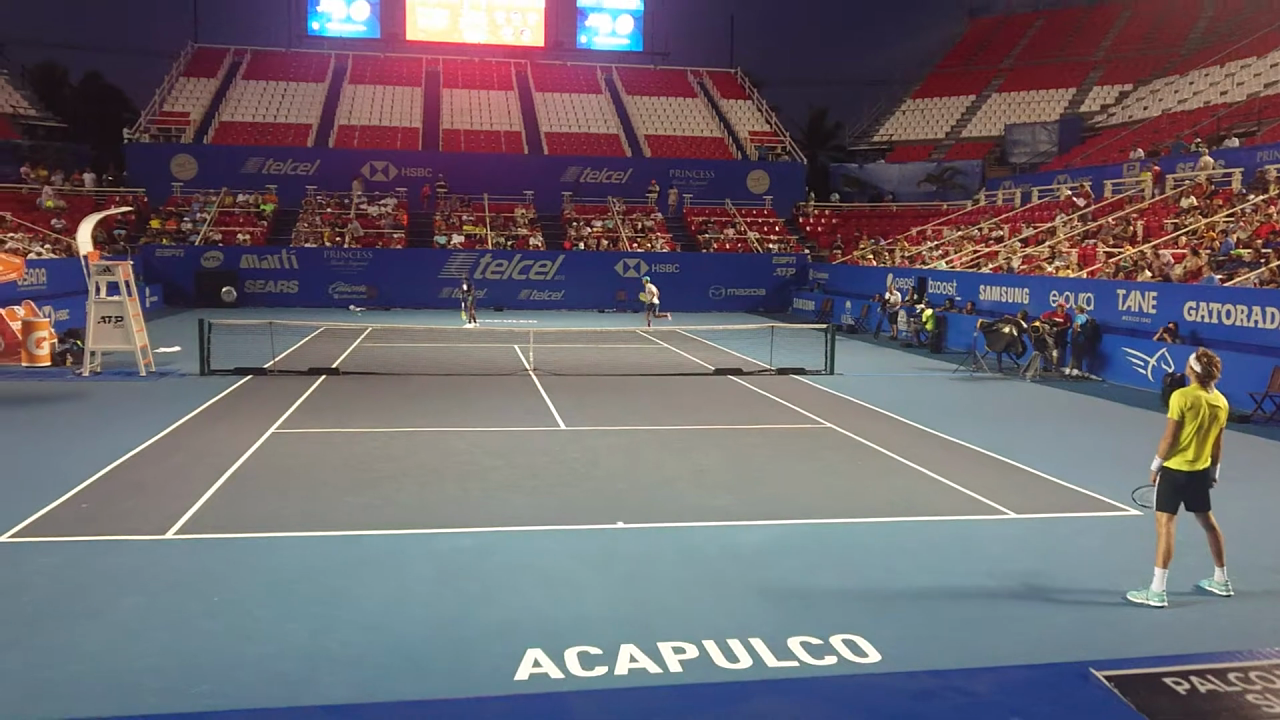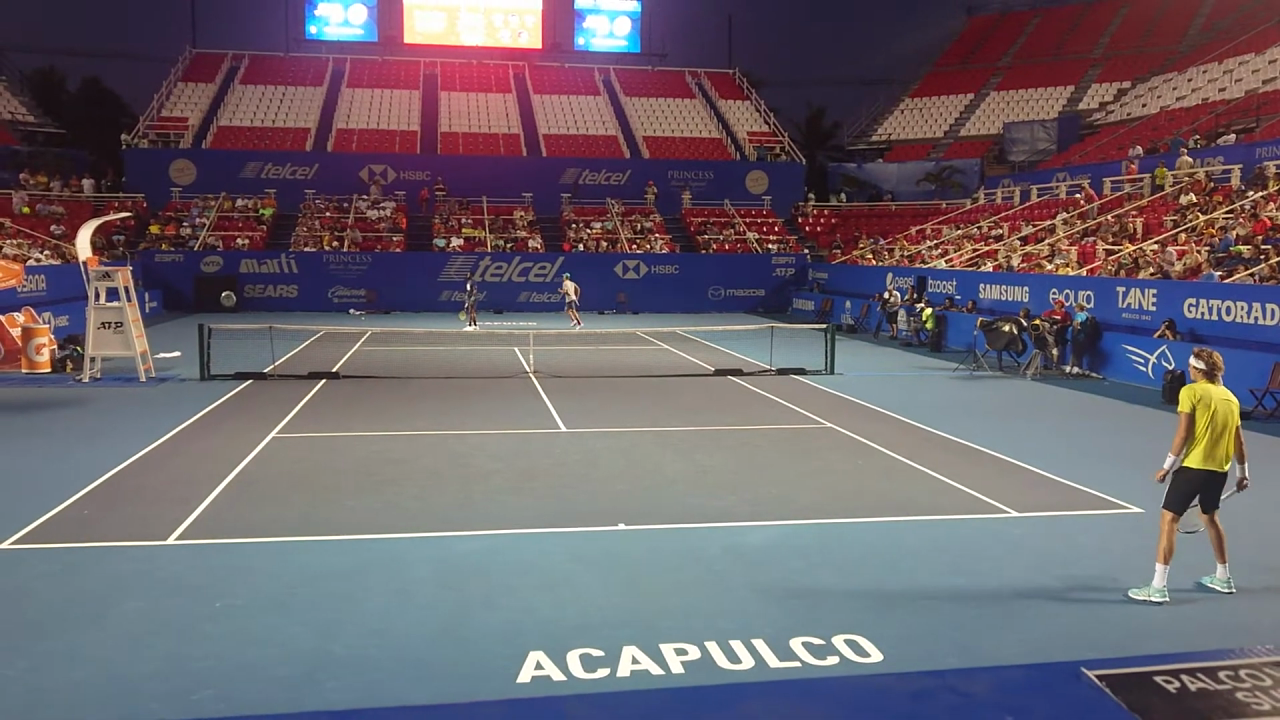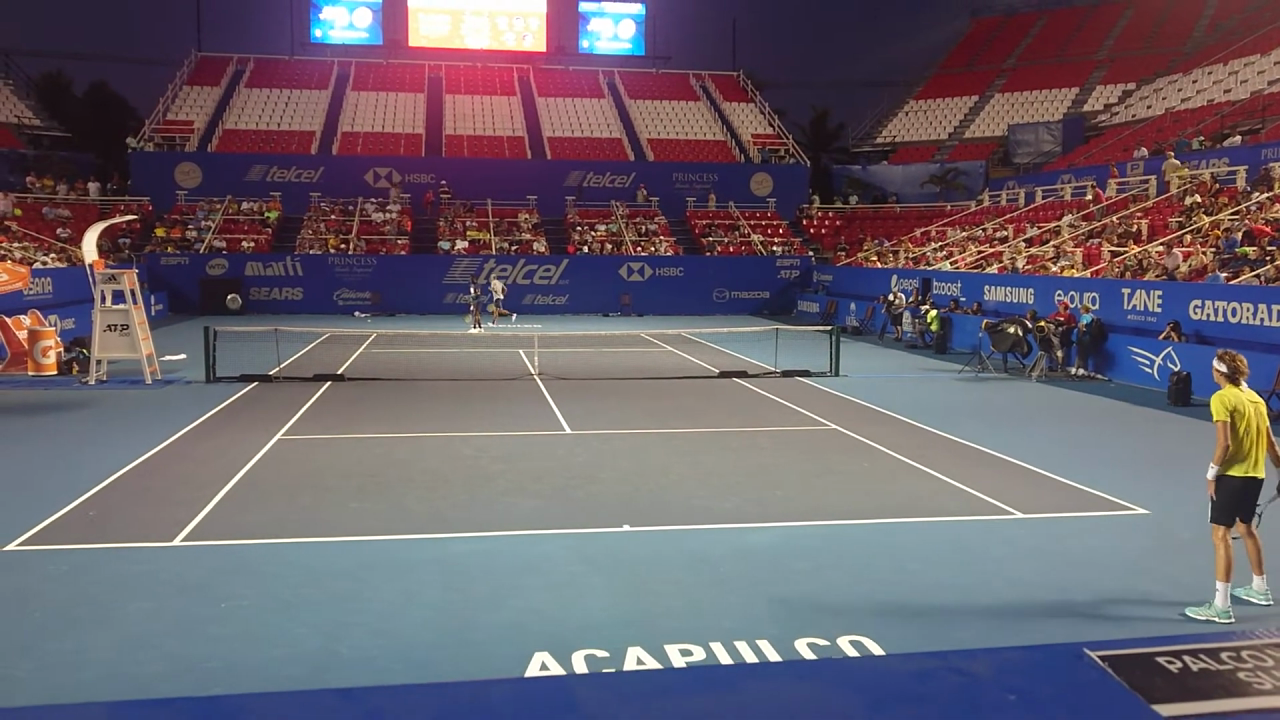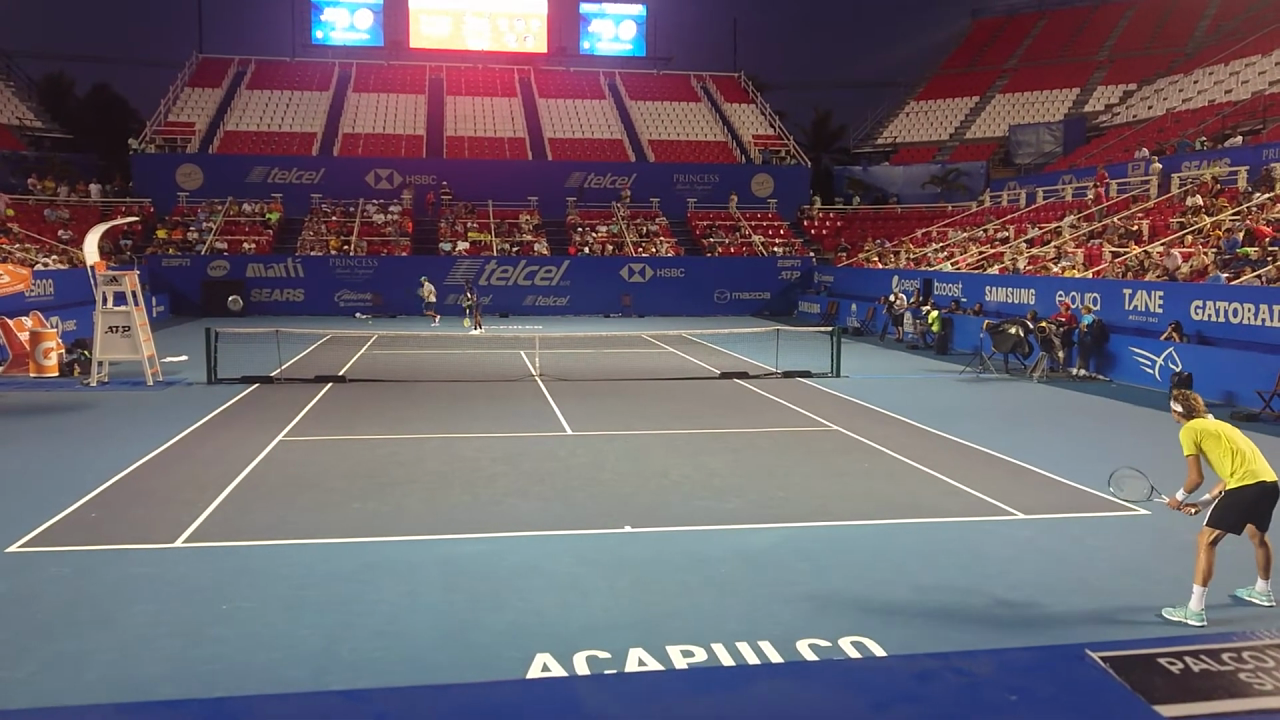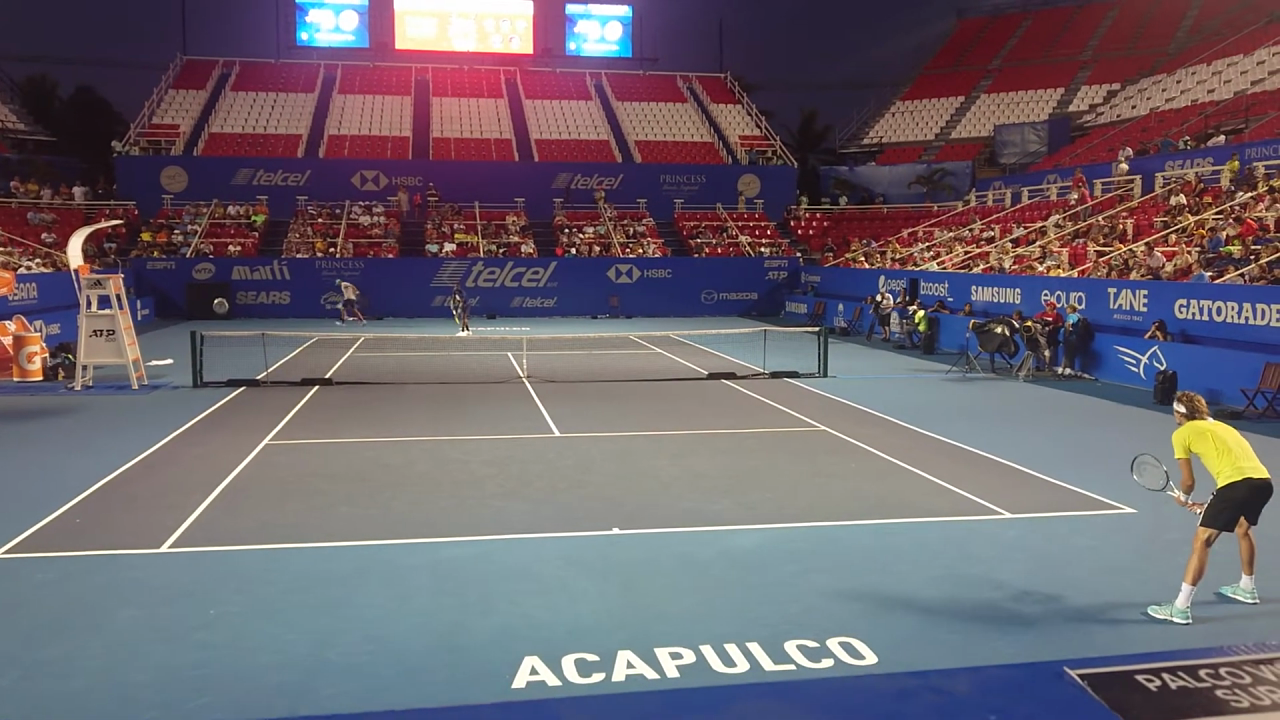
dt=1s
person 1, frame 1
left shoulder: (1182, 396)
right shoulder: (1221, 402)
left elbow: (1169, 438)
right elbow: (1216, 443)
left wrist: (1155, 466)
right wrist: (1213, 473)
left hip: (1175, 470)
right hip: (1201, 471)
left knee: (1165, 525)
right knee: (1208, 522)
left ankle: (1158, 591)
right ankle: (1221, 580)
person 1, frame 2
left shoulder: (1191, 392)
right shoulder: (1231, 398)
left elbow: (1183, 434)
right elbow: (1238, 441)
left wrist: (1167, 465)
right wrist: (1242, 472)
left hip: (1193, 468)
right hip: (1219, 470)
left knee: (1168, 522)
right knee: (1211, 519)
left ankle: (1158, 587)
right ankle: (1223, 578)
person 1, frame 3
left shoulder: (1222, 398)
right shoulder: (1256, 398)
left elbow: (1224, 443)
left wrist: (1211, 475)
left hip: (1232, 475)
right hip: (1255, 476)
left knee: (1221, 536)
right knee: (1245, 528)
left ankle: (1221, 606)
person 1, frame 4
left shoulder: (1189, 430)
right shoulder: (1219, 425)
left elbow: (1196, 478)
left wrist: (1179, 498)
right wrist: (1200, 504)
left hip: (1247, 486)
left knee: (1206, 541)
right knee: (1257, 535)
left ankle: (1195, 610)
person 1, frame 5
left shoulder: (1182, 433)
right shoulder: (1222, 427)
left elbow: (1188, 481)
left wrist: (1184, 498)
right wrist: (1211, 504)
left hip: (1238, 484)
right hip: (1263, 481)
left knee: (1202, 542)
right knee: (1242, 528)
left ankle: (1181, 608)
right ankle: (1247, 588)
